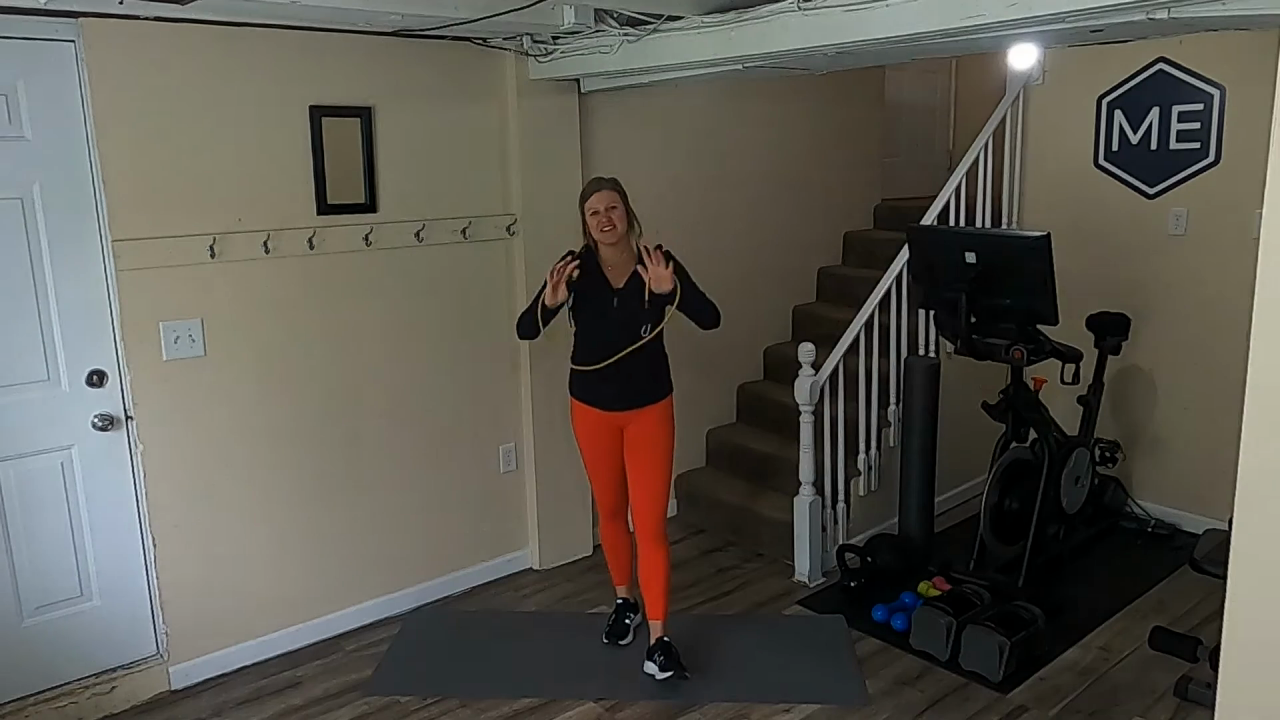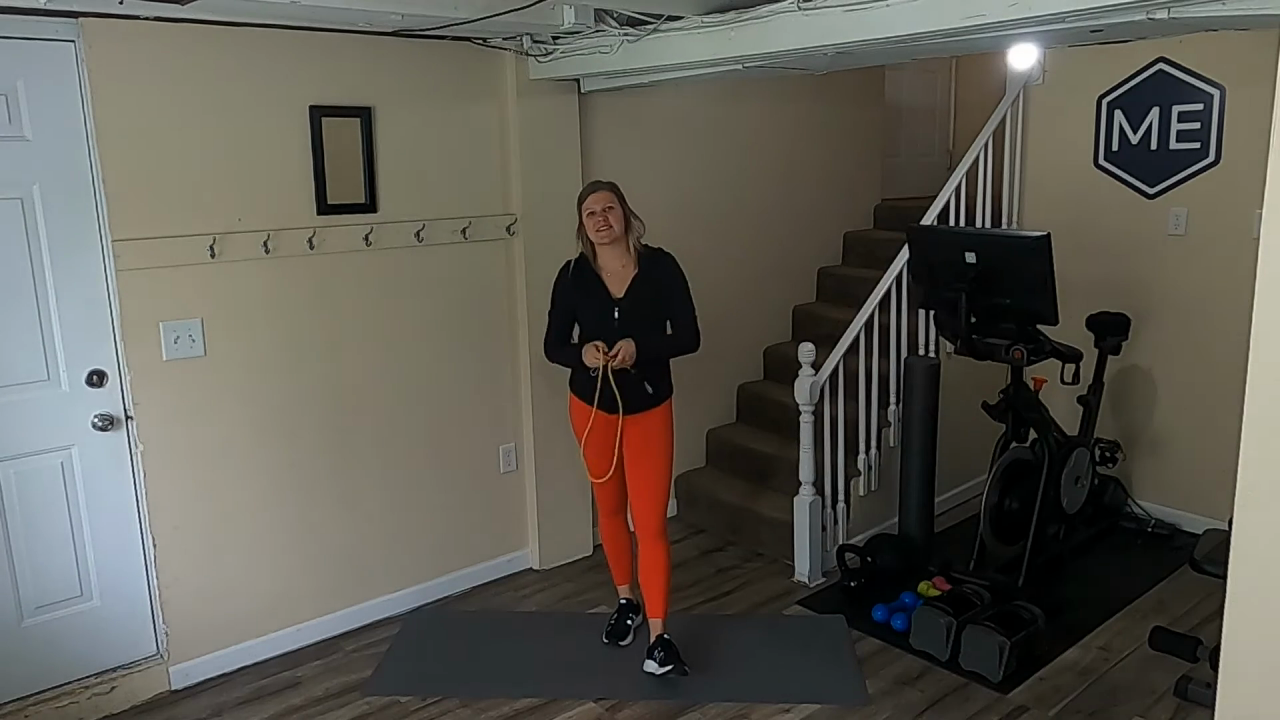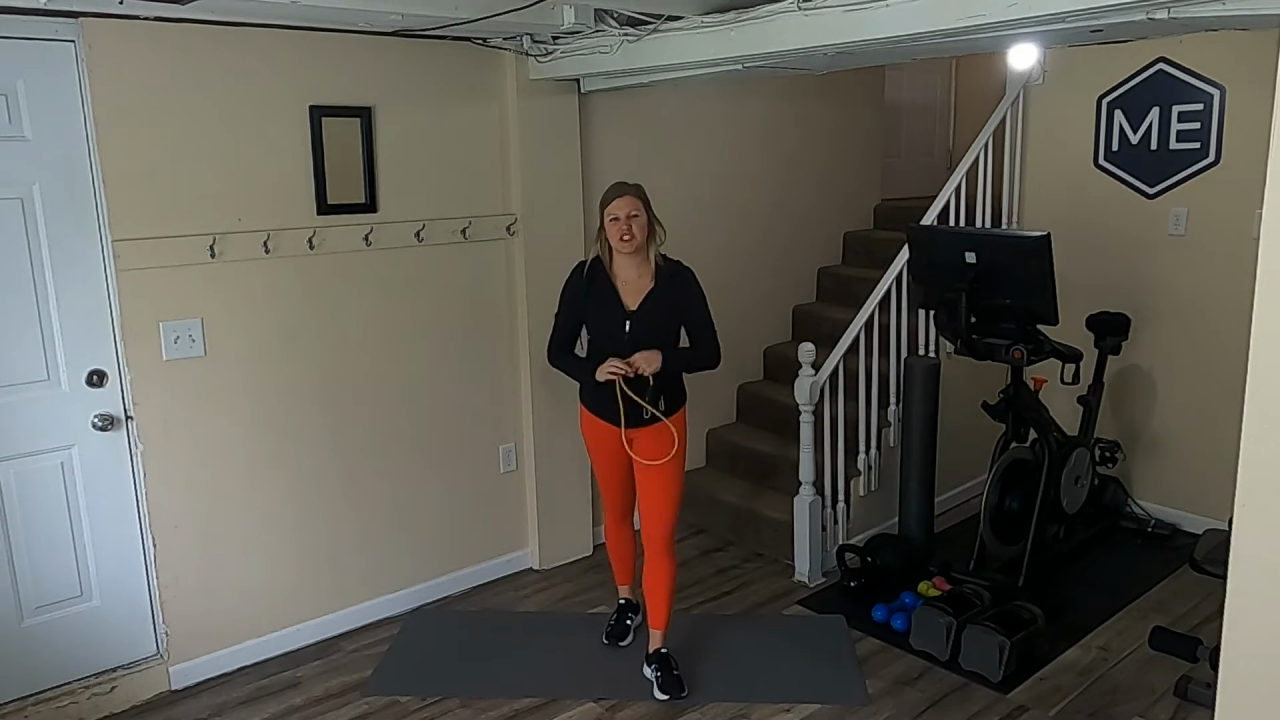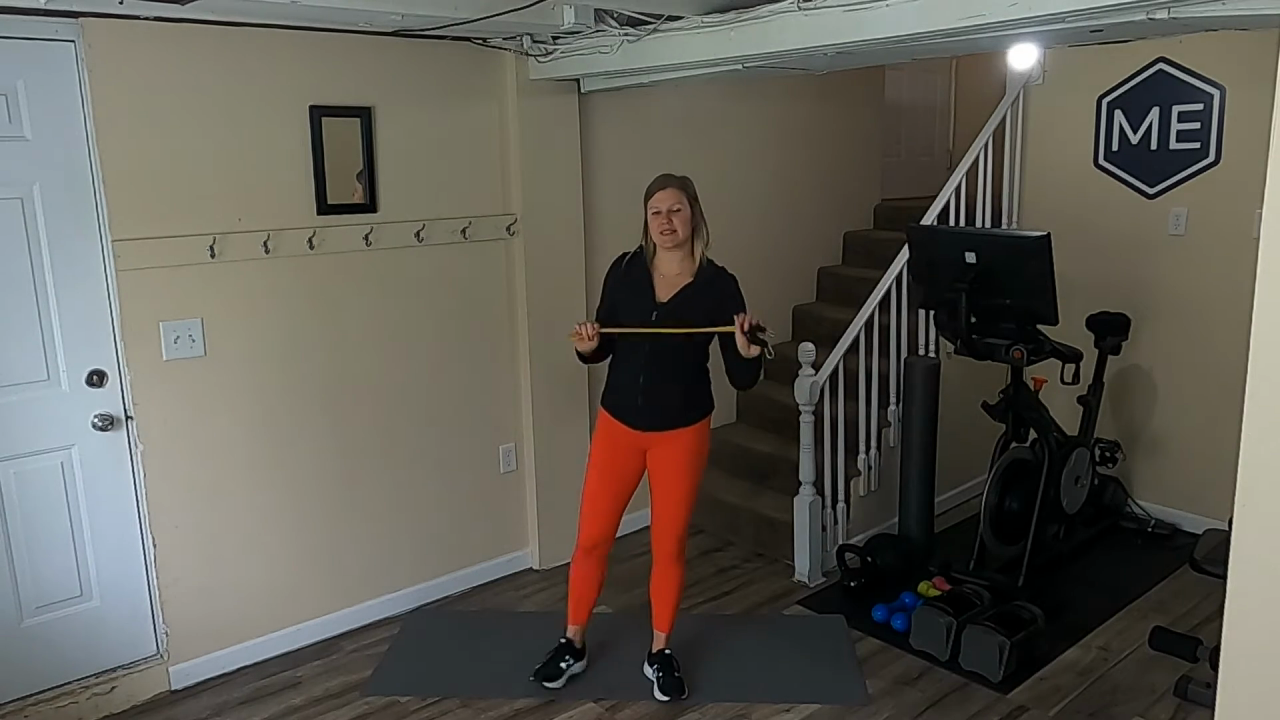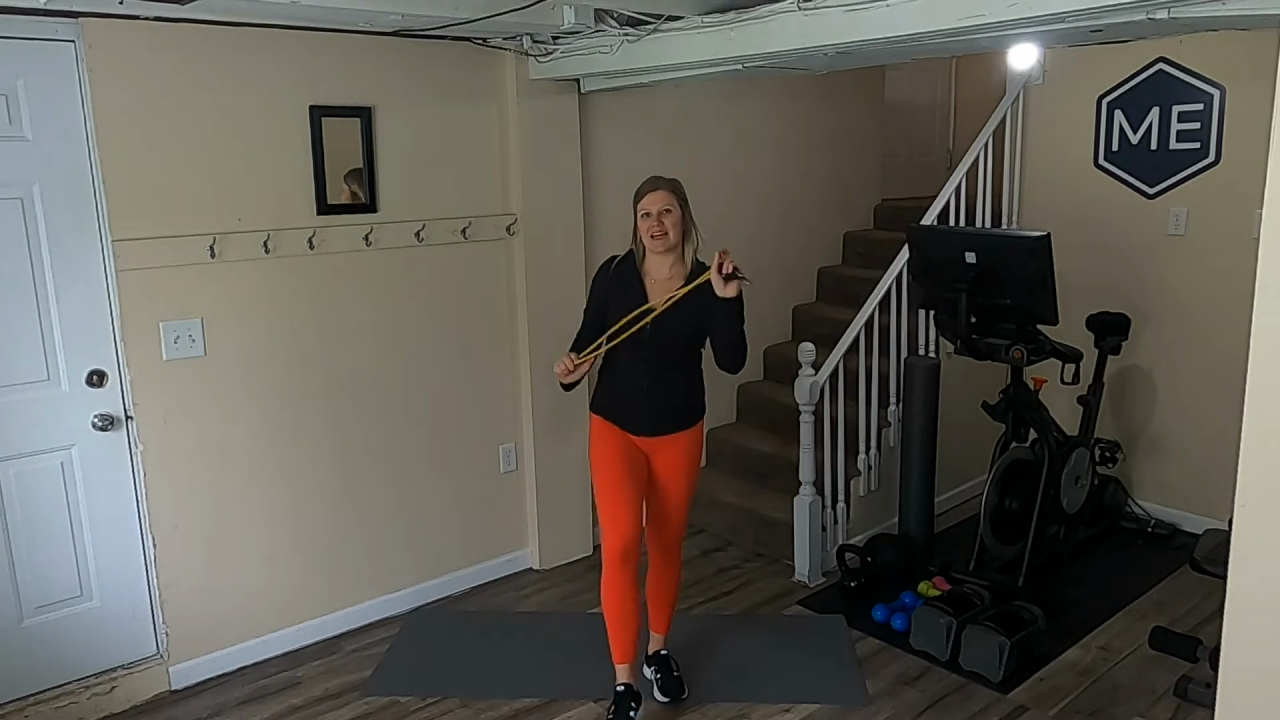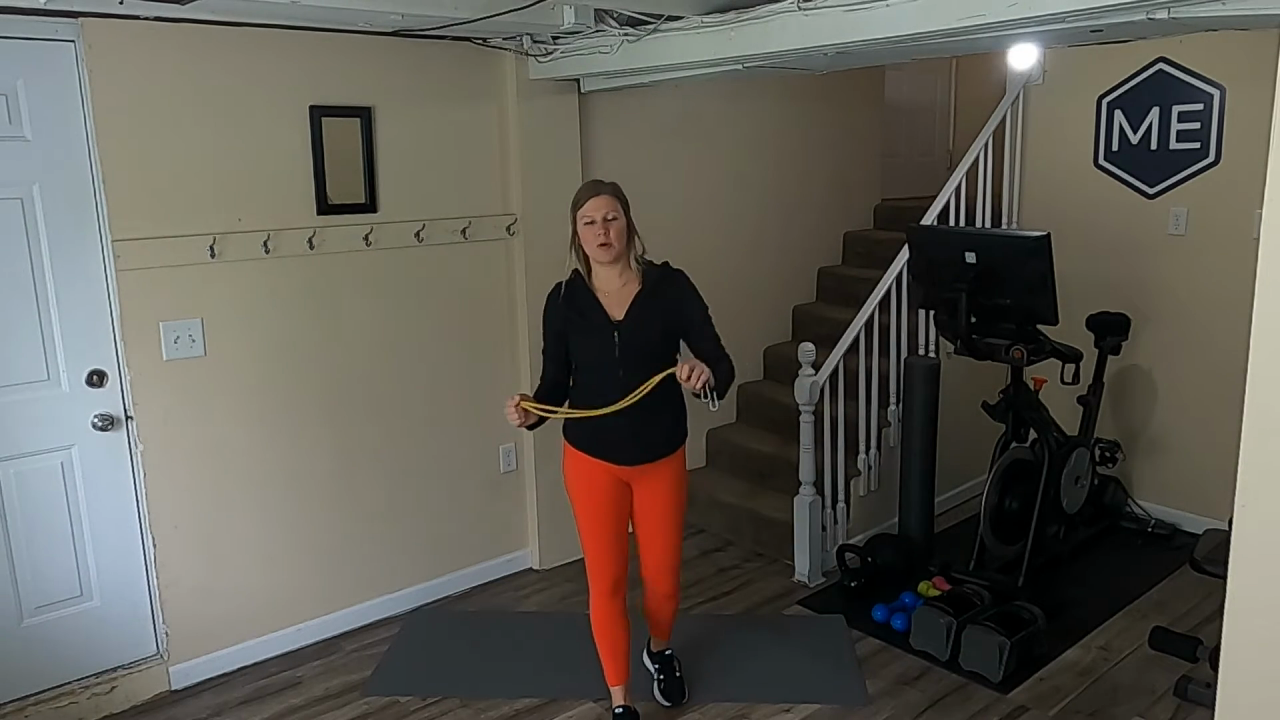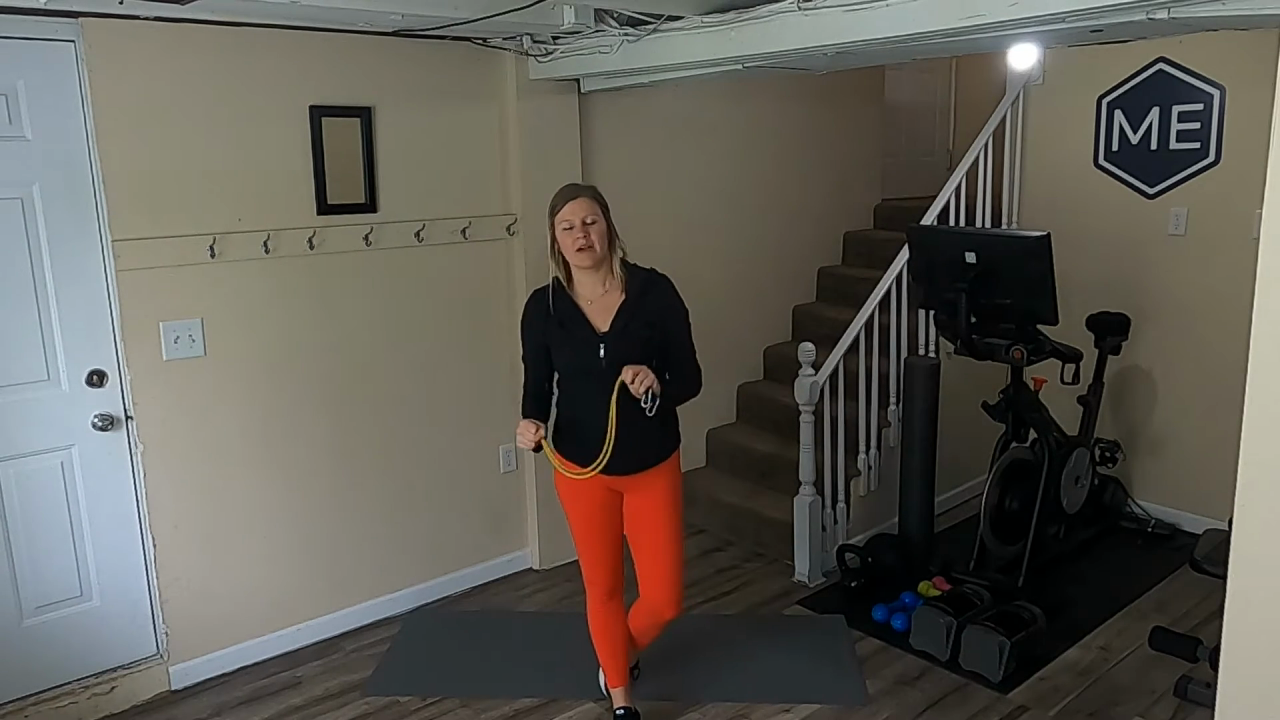
dt=0.7s
person 1, frame 1
left shoulder: (656, 264)
right shoulder: (575, 267)
left elbow: (710, 320)
right elbow: (525, 331)
left wrist: (670, 290)
right wrist: (549, 301)
left hip: (650, 409)
right hip: (592, 408)
left knee: (651, 522)
right knee: (611, 511)
left ankle: (658, 642)
right ankle: (624, 600)
person 1, frame 2
left shoulder: (660, 266)
right shoulder: (572, 275)
left elbow: (689, 338)
right elbow: (552, 345)
left wrist: (639, 347)
right wrist: (582, 351)
left hip: (649, 408)
right hip: (591, 407)
left knee: (651, 522)
right knee: (611, 508)
left ankle: (659, 639)
right ankle: (626, 602)
person 1, frame 3
left shoulder: (678, 280)
right shoulder: (584, 279)
left elbow: (709, 353)
right elbow: (557, 350)
left wrist: (665, 357)
right wrist: (592, 370)
left hip: (662, 420)
right hip: (602, 417)
left knee: (659, 536)
right knee: (617, 514)
left ankle: (658, 652)
right ankle: (627, 601)
person 1, frame 4
left shoulder: (718, 285)
right shoulder: (624, 270)
left elbow: (741, 379)
right elbow: (606, 345)
left wrist: (747, 352)
right wrist: (586, 347)
left hip: (682, 431)
right hip: (617, 423)
left knee: (669, 545)
right knee: (591, 537)
left ankle: (659, 652)
right ankle: (571, 643)
person 1, frame 5
left shoulder: (708, 283)
right shoulder: (613, 274)
left elbow: (731, 362)
right elbow: (589, 339)
left wrist: (728, 300)
right wrist: (571, 369)
left hip: (678, 434)
right hip: (614, 427)
left knee: (667, 547)
right knee: (620, 545)
left ankle: (657, 652)
person 1, frame 6
left shoulder: (670, 286)
right shoulder: (564, 299)
left elbow: (721, 365)
right elbow: (557, 382)
left wrist: (706, 374)
right wrist: (531, 410)
left hip: (661, 458)
right hip: (591, 460)
left knee: (660, 578)
right knee: (605, 581)
left ankle: (659, 649)
person 1, frame 7
left shoulder: (654, 291)
right shoulder: (543, 306)
left elbow: (691, 378)
right elbow: (537, 388)
left wrist: (658, 385)
right wrist: (532, 425)
left hip: (653, 467)
right hip: (582, 469)
left knee: (664, 600)
right knee: (602, 589)
left ankle: (621, 651)
